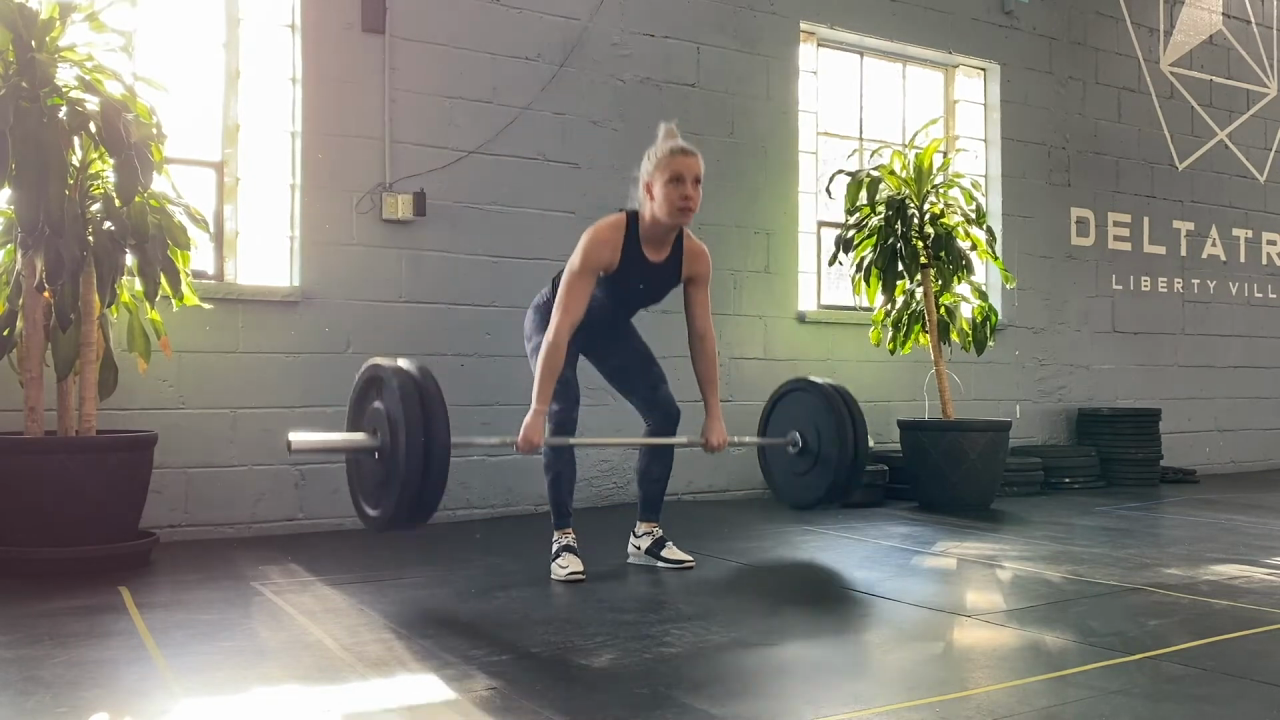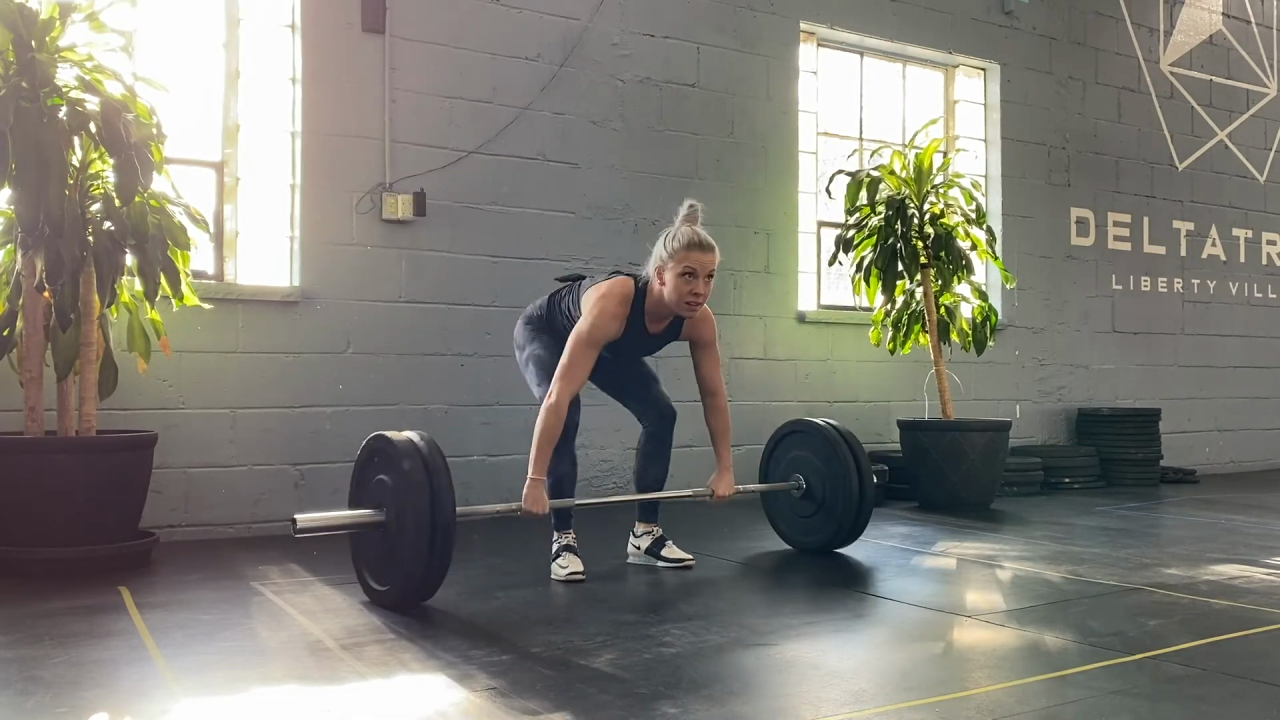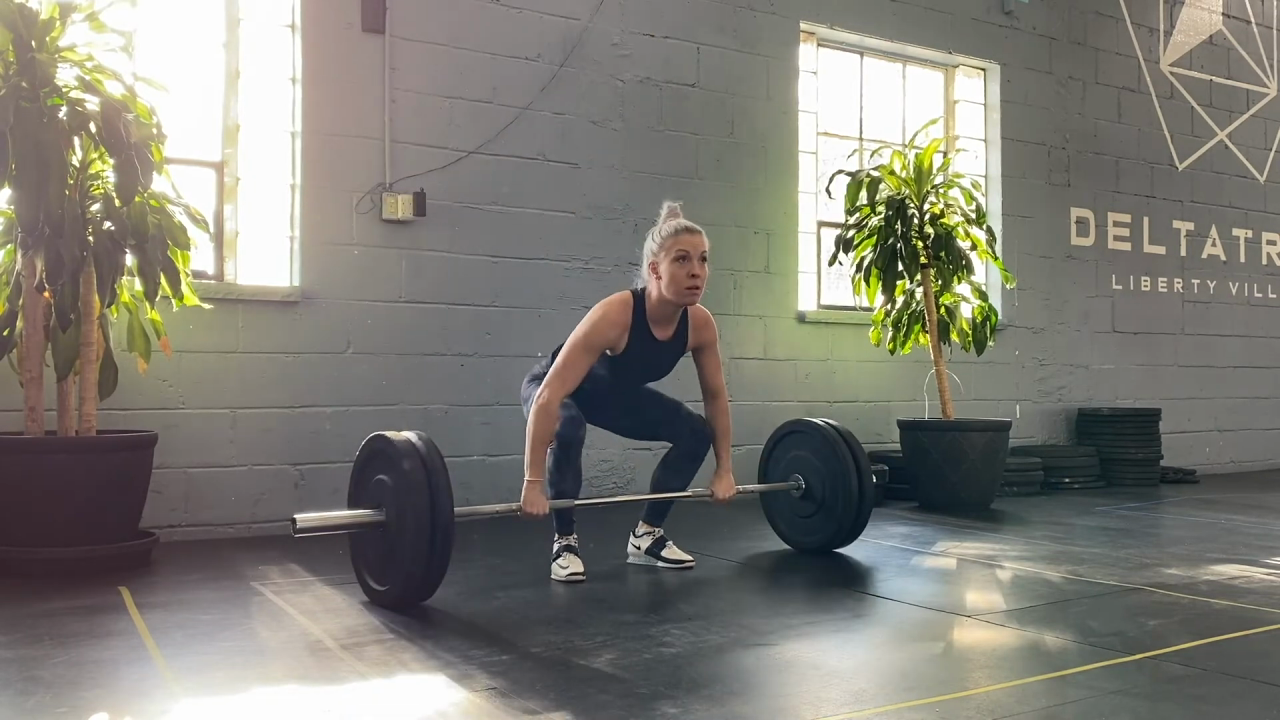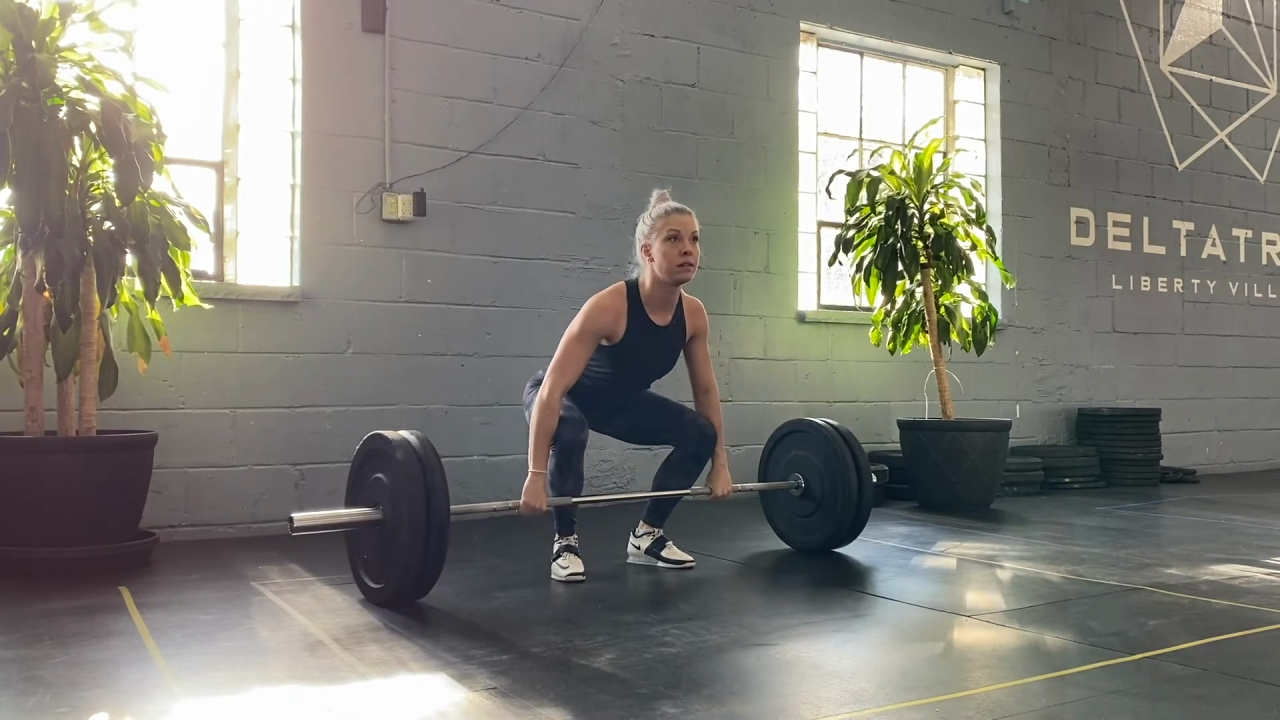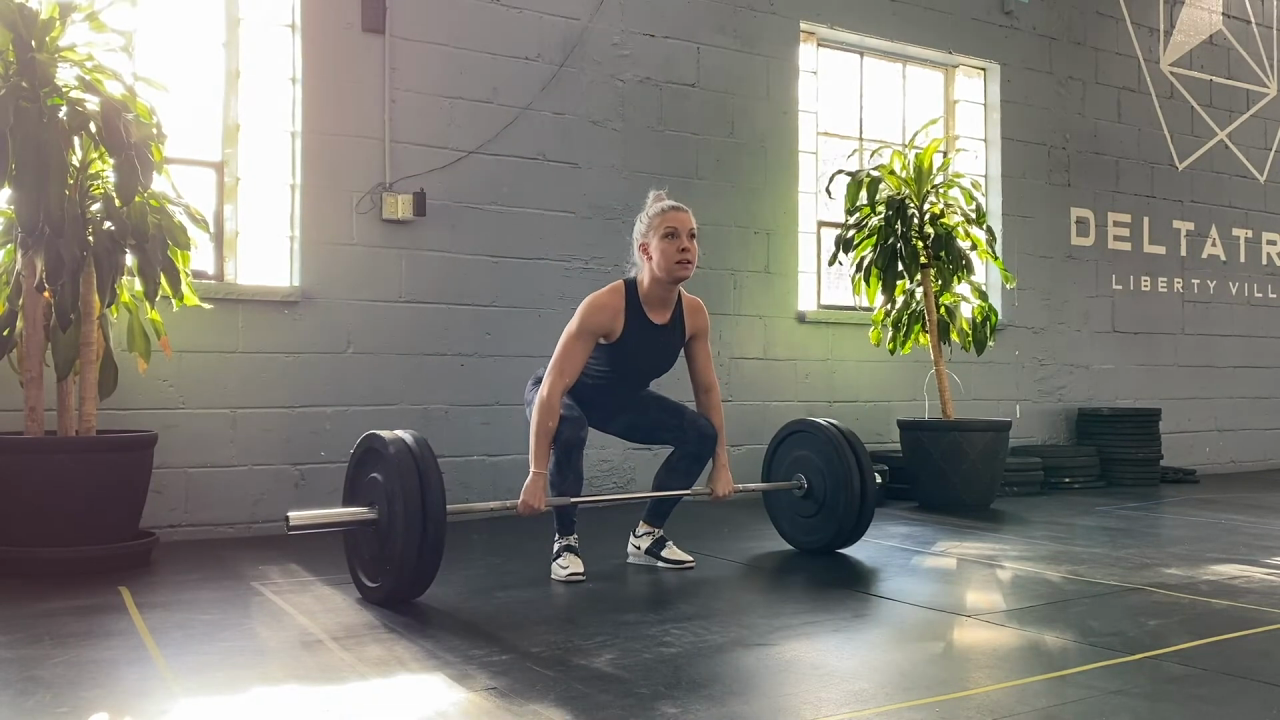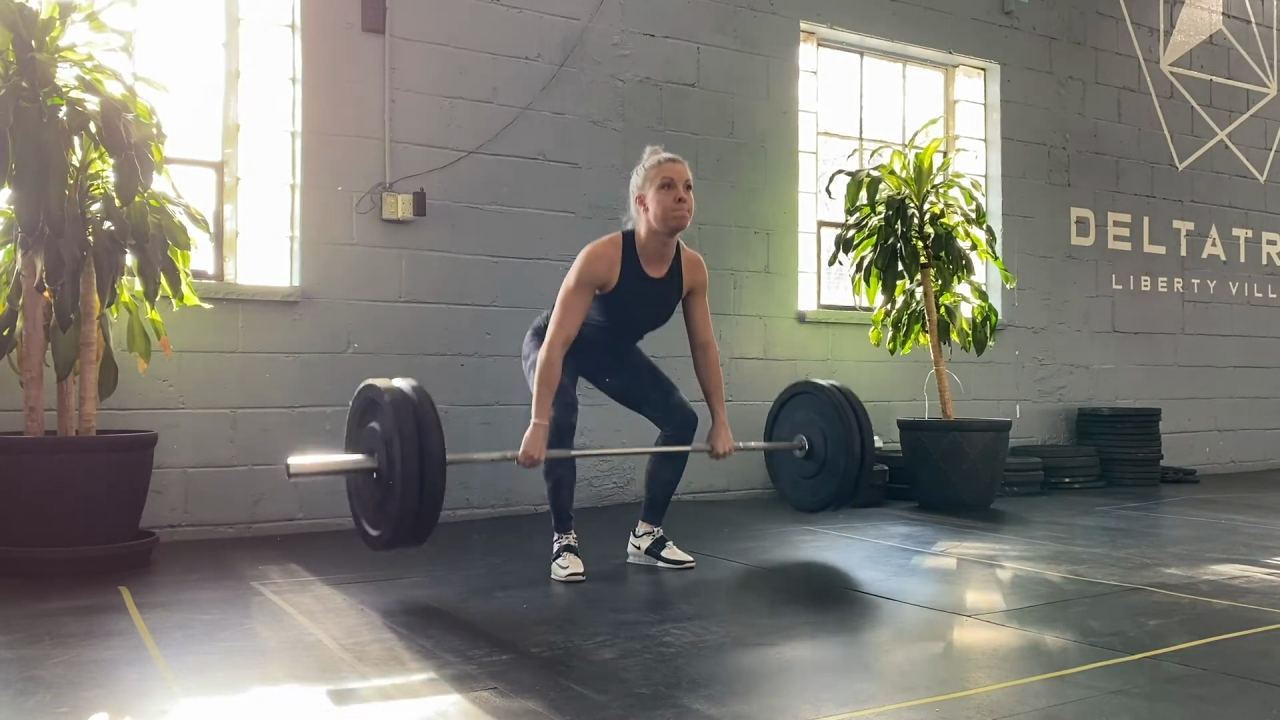
dt=0.5s
person 1, frame 1
left shoulder: (694, 255)
right shoulder: (605, 237)
left elbow: (701, 336)
right elbow: (562, 328)
left wrist: (713, 414)
right wrist: (537, 413)
left hip: (613, 329)
right hip: (553, 325)
left knee: (666, 413)
right knee: (564, 414)
left ankle: (646, 534)
right ankle: (563, 540)
person 1, frame 2
left shoulder: (699, 321)
right shoulder: (612, 304)
left elbow: (714, 394)
right elbow: (558, 397)
left wrist: (724, 469)
right wrist: (536, 481)
left hip: (610, 348)
right hip: (544, 333)
left knee: (660, 415)
right knee: (567, 414)
left ankle: (645, 532)
right ankle: (563, 540)
person 1, frame 3
left shoulder: (700, 324)
right shoulder: (613, 315)
left elbow: (716, 395)
right elbow: (548, 398)
left wrist: (724, 470)
right wrist: (533, 482)
left hip: (617, 393)
right hip: (552, 385)
left knee: (696, 432)
right knee: (568, 429)
left ankle: (647, 535)
right ankle: (565, 542)
person 1, frame 4
left shoulder: (693, 314)
right shoulder: (607, 307)
left elbow: (706, 390)
right elbow: (552, 390)
left wrist: (720, 463)
right wrist: (536, 475)
left hip: (622, 400)
right hip: (567, 397)
left knee: (700, 433)
right knee: (569, 434)
left ankle: (647, 536)
right ankle: (565, 542)
person 1, frame 5
left shoulder: (693, 313)
right shoulder: (605, 306)
left elbow: (707, 389)
right elbow: (552, 390)
left wrist: (721, 463)
right wrist: (537, 474)
left hip: (623, 398)
right hip: (568, 394)
left knee: (700, 433)
right knee: (569, 431)
left ankle: (647, 535)
right ankle: (565, 542)
person 1, frame 6
left shoulder: (691, 266)
right shoulder: (603, 256)
left elbow: (703, 346)
right elbow: (556, 342)
left wrist: (720, 423)
right wrist: (537, 426)
left hip: (614, 350)
right hip: (558, 346)
left knee: (681, 420)
right knee: (562, 421)
left ankle: (647, 536)
right ankle: (564, 541)
